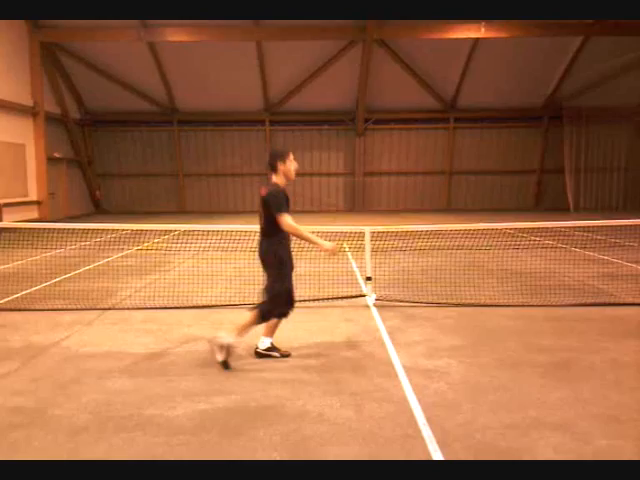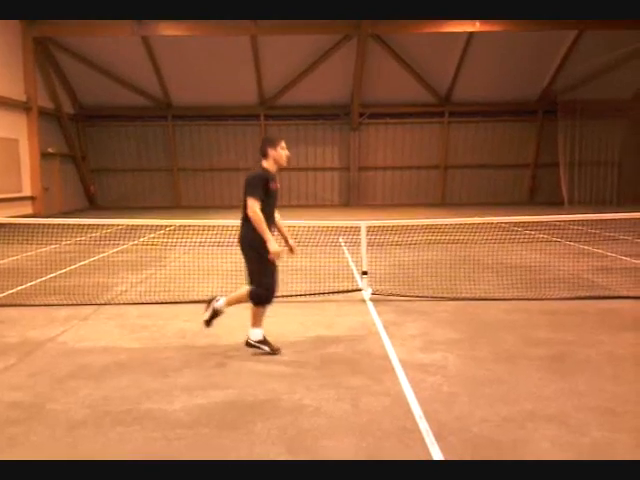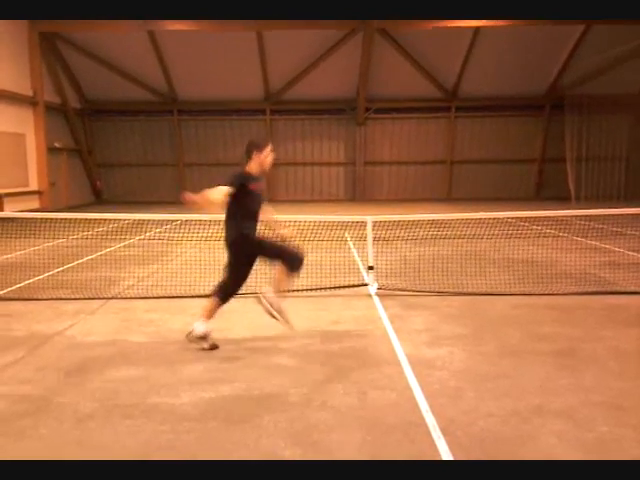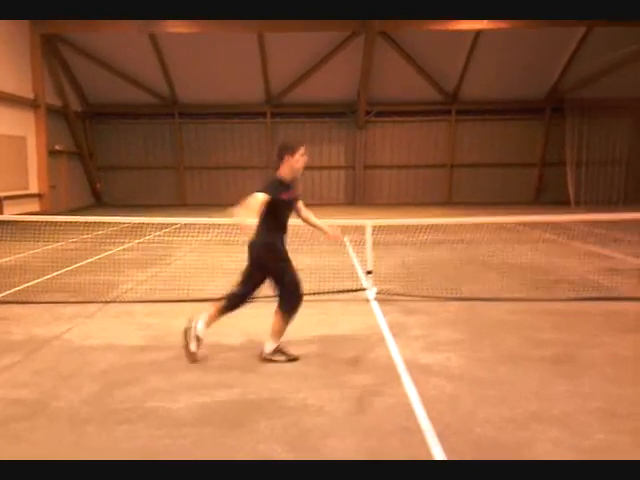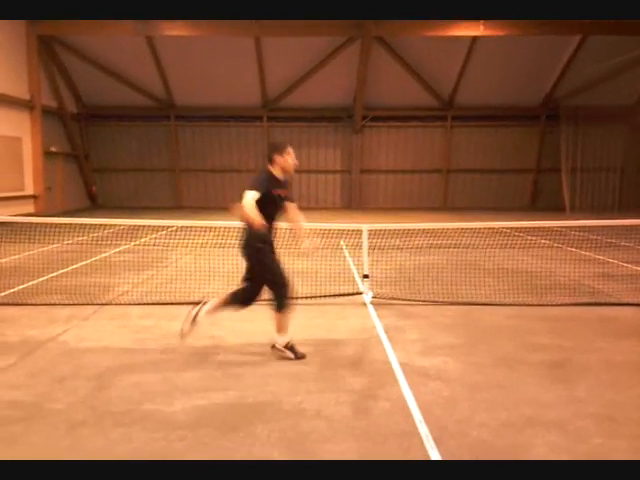
dt=0.7s
person 1, frame 1
left shoulder: (271, 191)
right shoulder: (275, 193)
right elbow: (287, 225)
right wrist: (320, 243)
left hip: (278, 255)
right hip: (275, 256)
left knee: (284, 302)
right knee: (273, 305)
left ankle: (265, 344)
right ankle: (228, 341)
person 1, frame 2
left shoulder: (271, 177)
right shoulder: (258, 177)
right elbow: (253, 210)
left wrist: (287, 238)
right wrist: (270, 241)
left hip: (262, 241)
right hip: (254, 240)
left knee: (265, 288)
right knee: (264, 289)
left ankle: (256, 336)
right ankle: (220, 304)
person 1, frame 3
left shoulder: (257, 180)
right shoulder: (241, 177)
left elbow: (261, 210)
right elbow: (220, 193)
left wrist: (278, 227)
right wrist: (201, 199)
left hip: (245, 238)
right hip: (241, 238)
left knee: (229, 286)
right knee: (294, 258)
left ankle: (199, 330)
right ankle: (272, 298)
person 1, frame 4
left shoulder: (291, 185)
right shoulder: (275, 185)
left elbow: (302, 211)
right elbow: (256, 199)
left wrist: (325, 229)
right wrist: (246, 214)
left hip: (268, 246)
right hip: (266, 246)
left knee: (242, 293)
right knee: (292, 295)
left ankle: (200, 326)
right ankle: (271, 348)
person 1, frame 5
left shoulder: (283, 183)
right shoulder: (263, 181)
left elbow: (292, 212)
right elbow: (248, 199)
left wrist: (303, 235)
right wrist: (254, 217)
left hip: (264, 243)
right hip: (256, 244)
left knee: (249, 293)
right knee: (281, 287)
left ankle: (204, 309)
right ankle: (282, 343)
